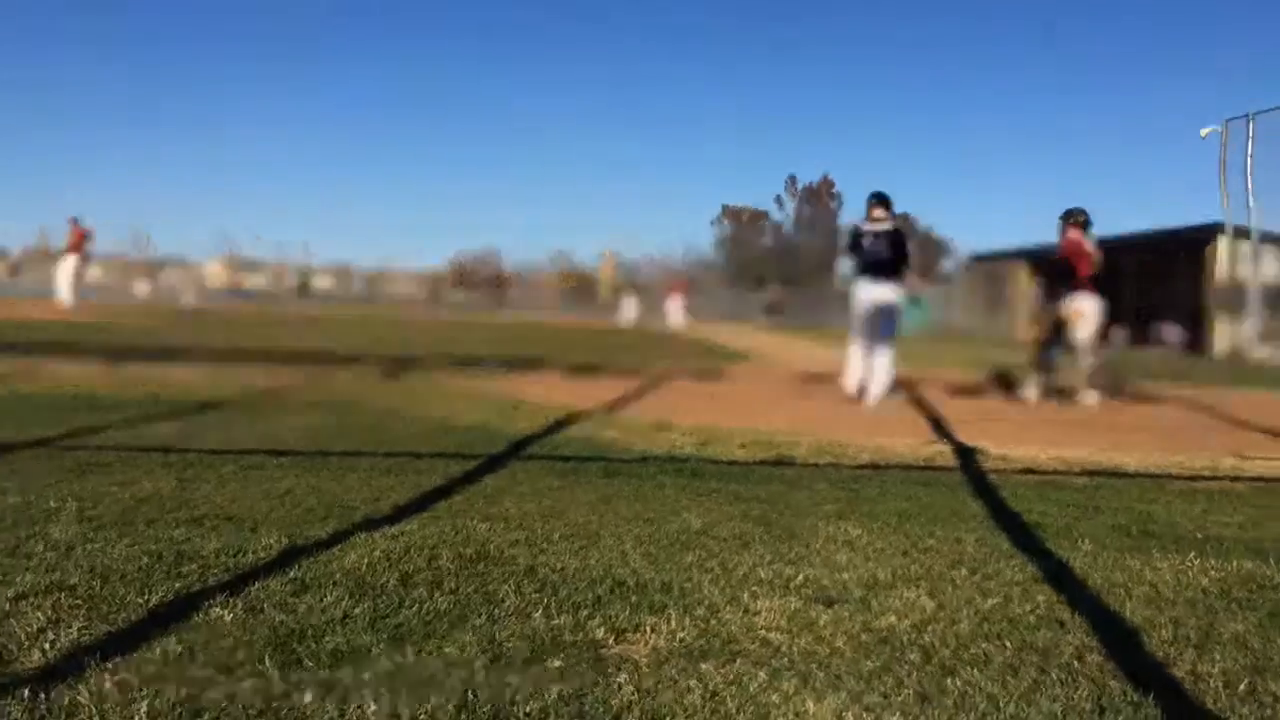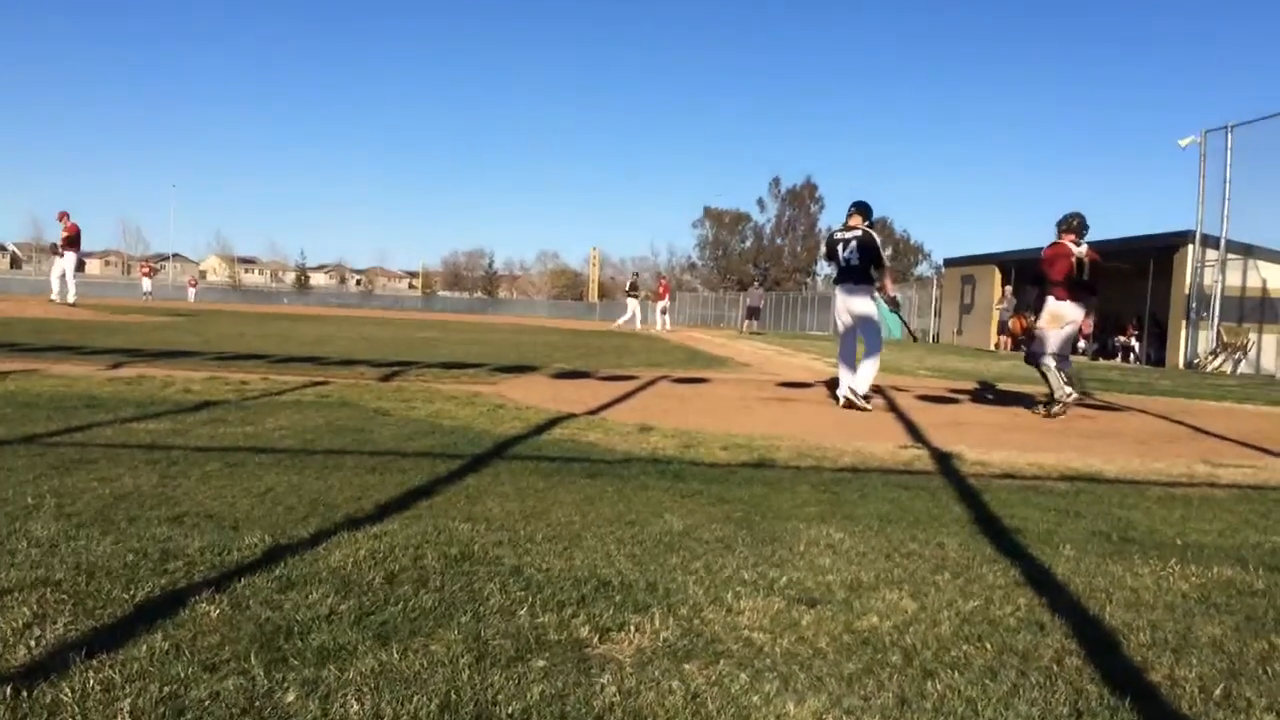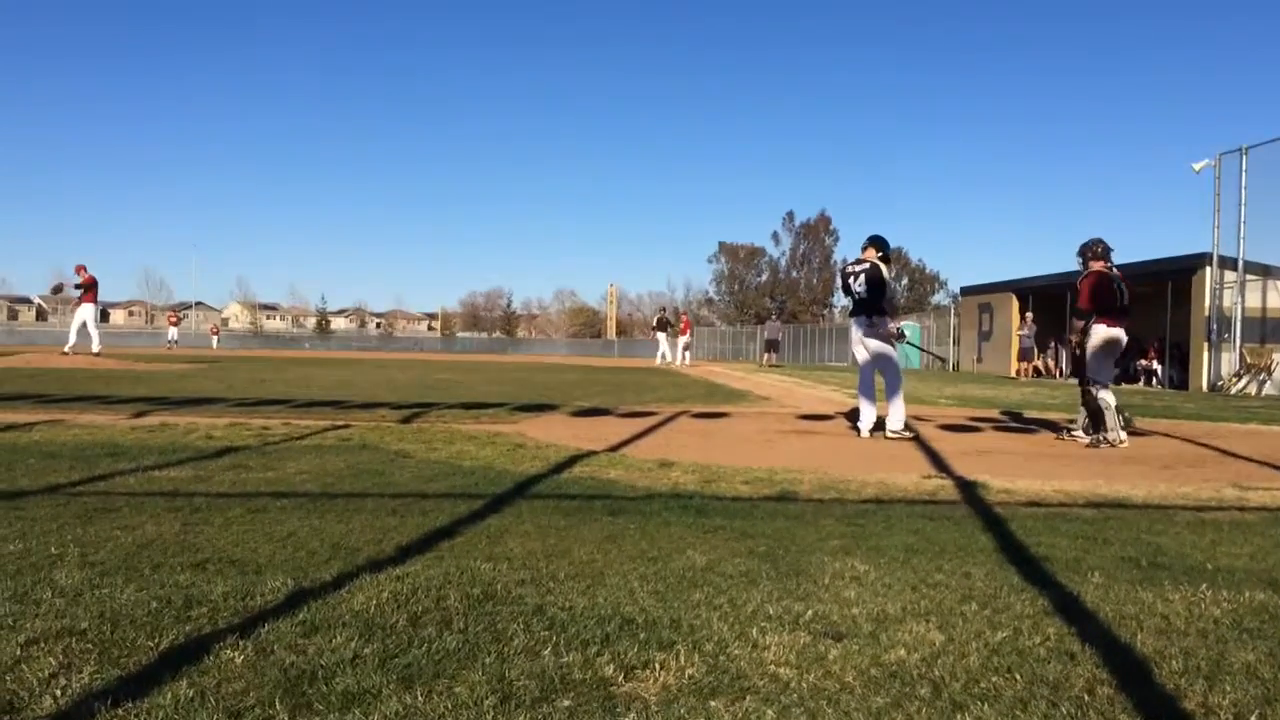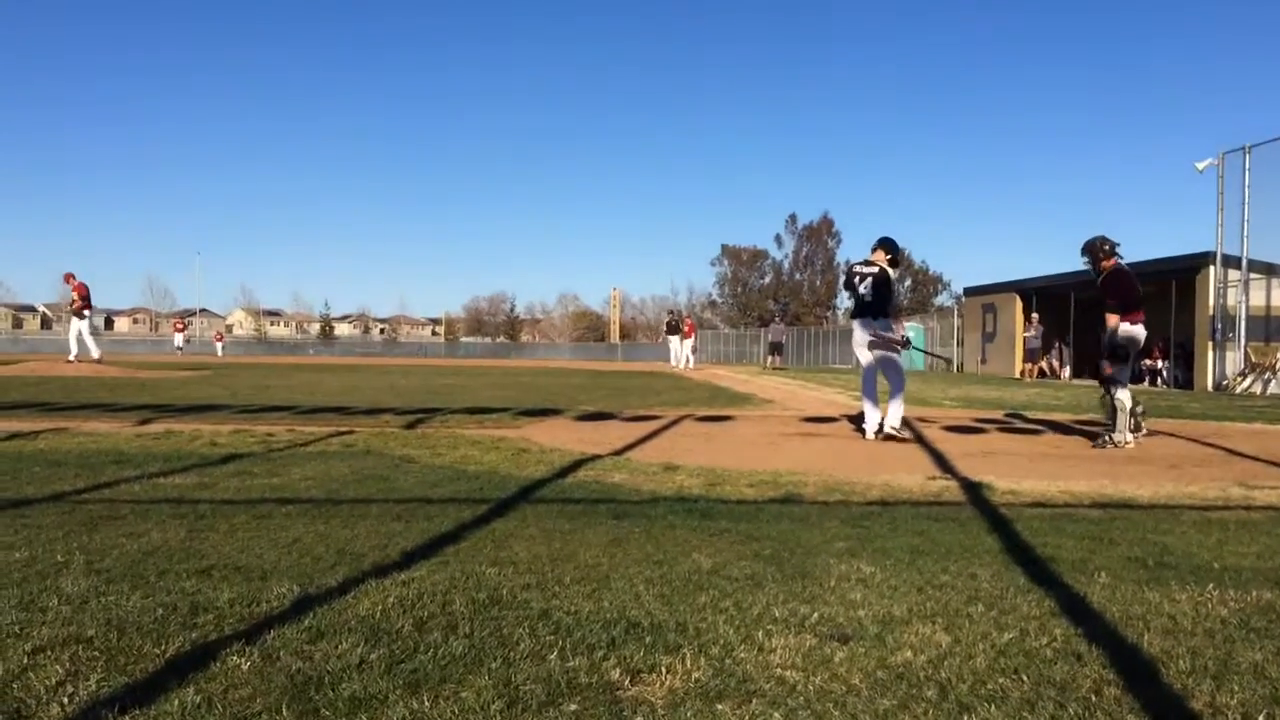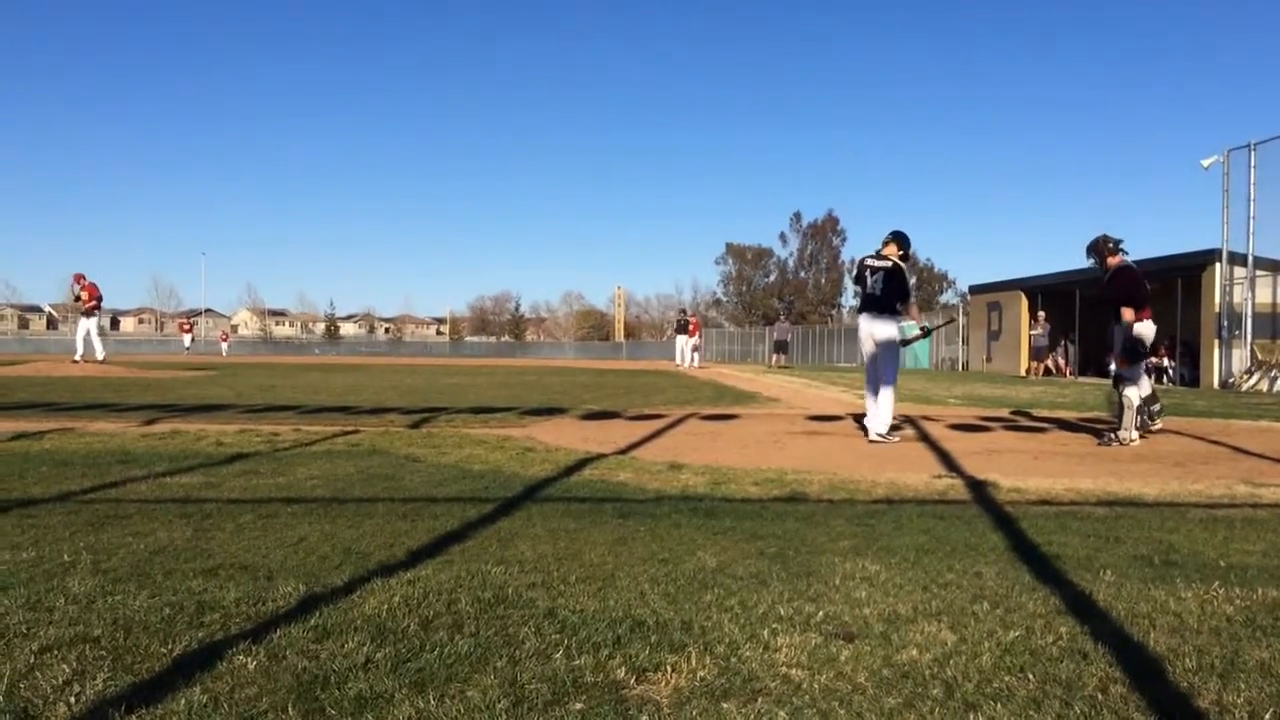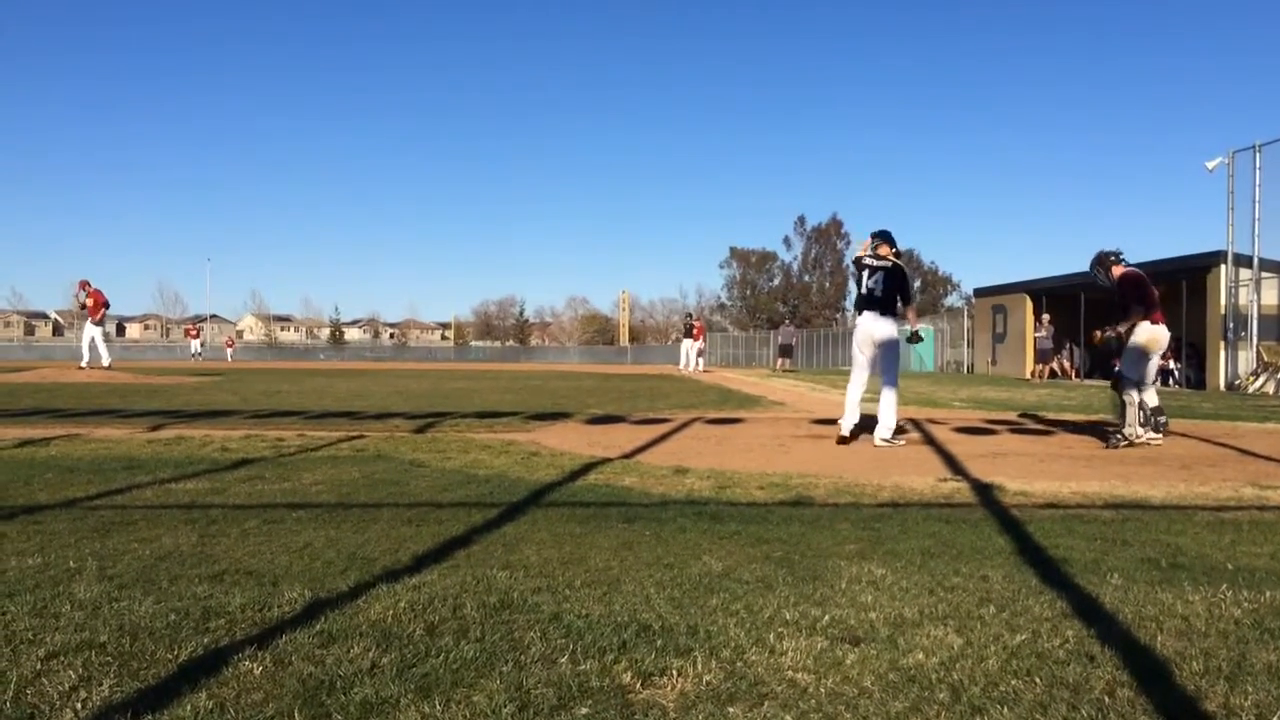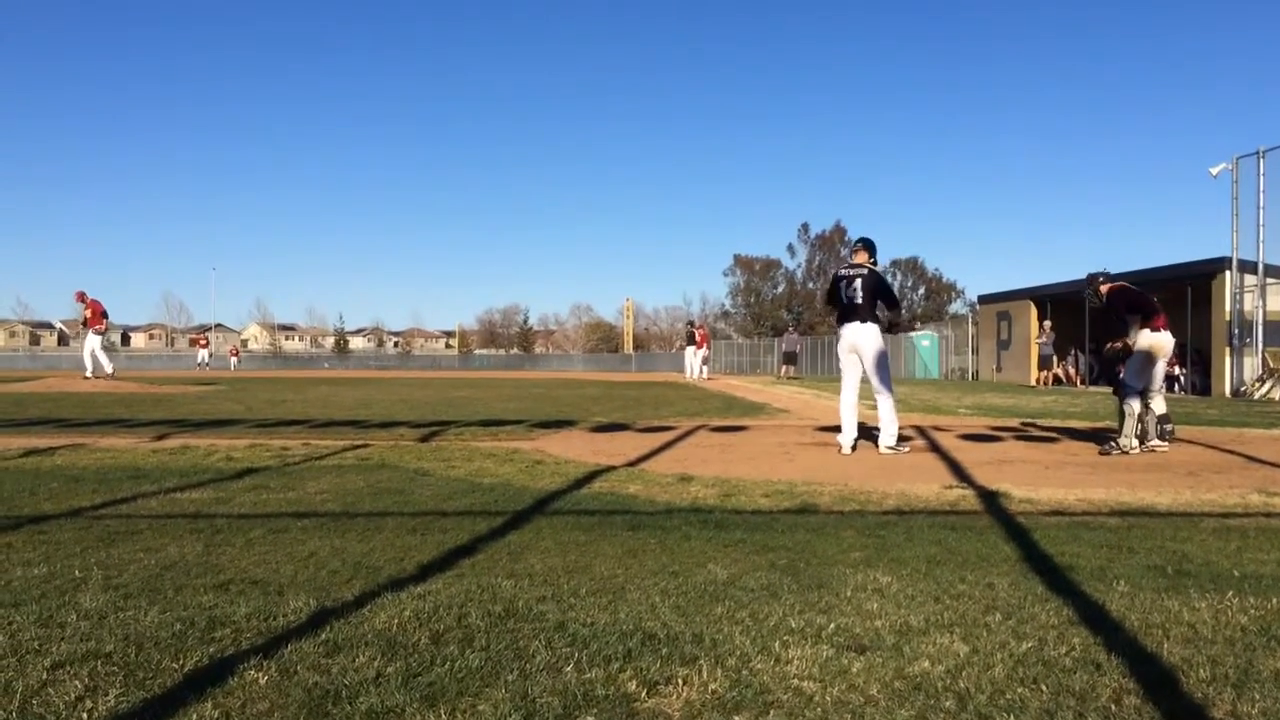
dt=0.4s
person 1, frame 1
left shoulder: (859, 229)
right shoulder: (895, 230)
left elbow: (851, 251)
right elbow: (905, 264)
right wrist: (907, 289)
left hip: (863, 285)
right hip: (888, 288)
left knee: (859, 337)
right knee: (883, 341)
left ankle: (853, 384)
right ankle: (875, 392)
person 1, frame 2
left shoulder: (833, 236)
right shoulder: (868, 235)
right elbow: (881, 268)
right wrist: (890, 293)
left hip: (841, 293)
right hip: (862, 295)
left knee: (846, 345)
right knee: (874, 345)
left ankle: (844, 393)
right ankle: (857, 389)
person 1, frame 3
left shoulder: (846, 270)
right shoulder: (878, 267)
right elbow: (886, 299)
right wrist: (895, 326)
left hip: (856, 326)
right hip: (876, 326)
left knee: (865, 375)
right knee: (893, 376)
left ankle: (865, 425)
right ankle: (895, 426)
person 1, frame 4
left shoulder: (853, 269)
right shoulder: (885, 272)
right elbow: (890, 306)
right wrist: (901, 332)
left hip: (859, 328)
right hip: (880, 327)
left knee: (868, 377)
right knee: (896, 378)
left ankle: (870, 427)
right ankle: (892, 424)
person 1, frame 5
left shoulder: (864, 262)
right shoulder: (897, 267)
right elbow: (906, 302)
right wrist: (921, 324)
left hip: (864, 322)
right hip: (886, 323)
left knee: (871, 376)
right knee: (888, 379)
left ankle: (872, 423)
right ankle: (879, 429)
person 1, frame 6
left shoulder: (863, 261)
right shoulder: (897, 268)
right elbow: (907, 303)
left wrist: (871, 239)
right wrist: (914, 328)
left hip: (862, 323)
right hip: (885, 325)
left knee: (857, 377)
right knee: (889, 381)
left ankle: (847, 425)
right ankle: (883, 434)
person 1, frame 7
left shoulder: (839, 274)
right shoulder: (873, 275)
left elbow: (829, 303)
right elbow: (893, 305)
right wrist: (895, 322)
left hip: (846, 332)
right hip: (868, 331)
left knee: (848, 388)
right knee: (882, 388)
left ankle: (847, 441)
right ankle: (888, 441)
person 2, frame 1
left shoulder: (1068, 246)
right shoulder: (1091, 248)
left elbow: (1065, 279)
left wrist: (1055, 309)
left hip: (1073, 302)
right hip: (1092, 301)
left knee: (1049, 343)
right knee: (1082, 346)
left ankle: (1032, 390)
right ankle: (1087, 392)
person 2, frame 2
left shoulder: (1054, 249)
right shoulder: (1092, 257)
left elbow: (1037, 280)
right elbow: (1093, 291)
right wrist: (1089, 317)
left hip: (1056, 305)
right hip: (1078, 309)
left knee: (1038, 353)
right knee: (1061, 355)
left ankle: (1064, 393)
right ankle: (1059, 401)
person 2, frame 3
left shoulder: (1091, 278)
right shoulder: (1120, 279)
left elbow: (1081, 313)
right elbow: (1123, 312)
left wrist: (1075, 336)
left hip: (1100, 332)
right hip: (1118, 334)
left knee: (1097, 384)
right knee: (1091, 382)
left ankle: (1115, 434)
right ankle: (1083, 429)
person 2, frame 4
left shoulder: (1111, 276)
right shoulder: (1123, 272)
left elbow: (1113, 311)
left wrist: (1110, 341)
left hip: (1123, 330)
right hip: (1135, 328)
left knee: (1116, 382)
right knee: (1115, 380)
left ankle: (1122, 435)
right ankle: (1135, 423)
person 2, frame 5
left shoulder: (1120, 273)
right shoulder: (1127, 270)
left elbow: (1127, 308)
left wrist: (1127, 339)
left hip: (1133, 328)
right hip: (1144, 325)
left knee: (1126, 379)
right knee: (1136, 374)
left ankle: (1127, 433)
right ankle: (1152, 417)
person 2, frame 6
left shoulder: (1127, 278)
right shoulder: (1132, 277)
left elbow: (1138, 311)
left wrist: (1119, 329)
right wrist: (1120, 329)
left hip: (1147, 331)
right hip: (1158, 332)
left knee: (1126, 379)
right knee: (1146, 384)
left ankle: (1132, 430)
right ankle: (1153, 431)
person 2, frame 7
left shoulder: (1115, 292)
right shoulder: (1125, 290)
left elbow: (1134, 320)
left wrist: (1126, 343)
right wrist: (1123, 343)
left hip: (1151, 338)
right hip: (1164, 338)
left knee: (1128, 387)
right knee: (1153, 390)
left ankle: (1127, 441)
right ankle: (1158, 438)
